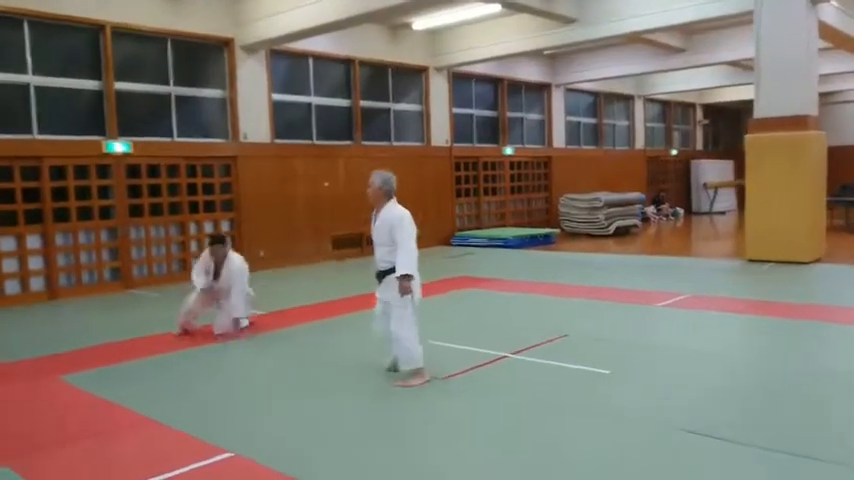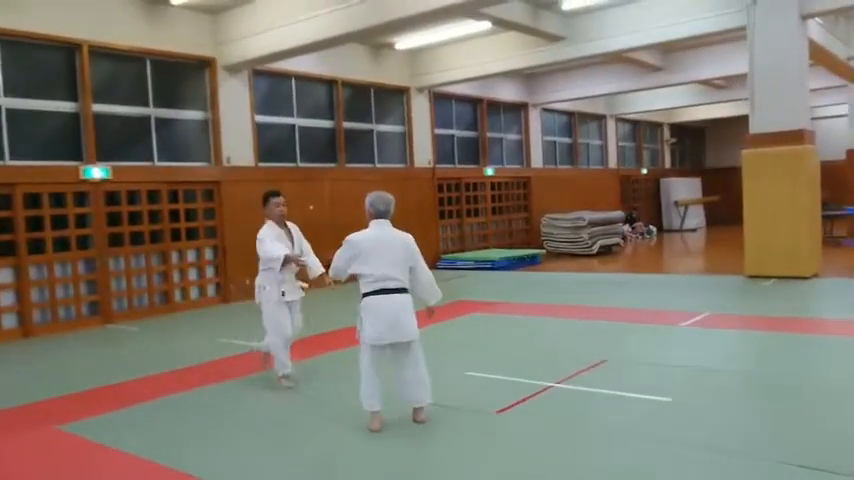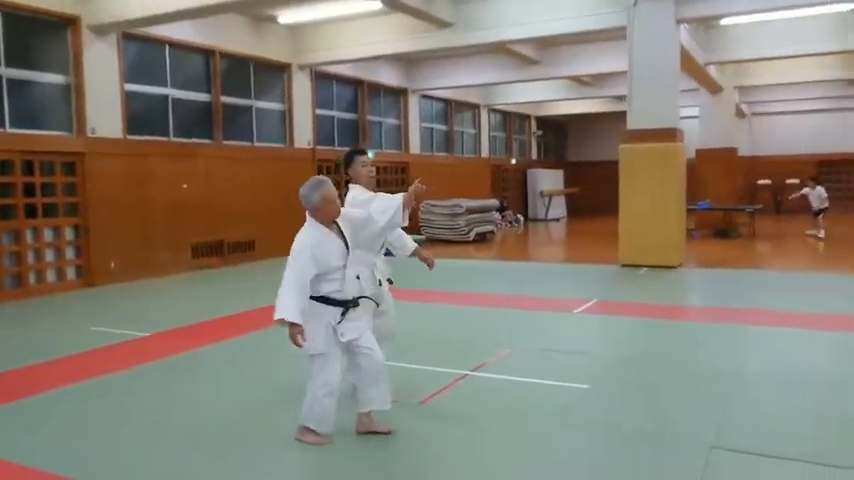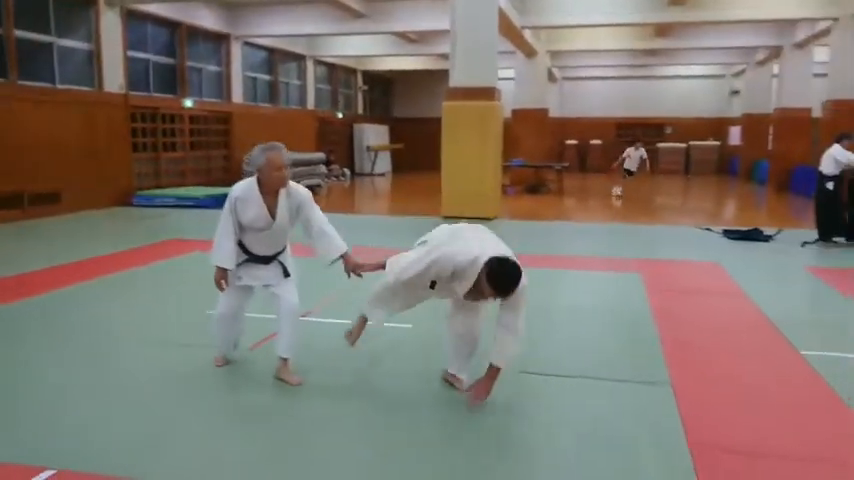
dt=1s
person 1, frame 1
left shoulder: (398, 215)
right shoulder: (378, 213)
left elbow: (407, 248)
left wrist: (405, 276)
left hip: (400, 278)
right hip: (389, 278)
left knee: (402, 325)
right knee: (385, 318)
left ankle: (418, 372)
right ankle: (401, 357)
person 1, frame 2
left shoulder: (355, 240)
right shoulder: (405, 239)
left elbow: (336, 271)
right elbow: (421, 274)
left wrist: (357, 269)
right wrist: (431, 301)
left hip: (372, 307)
right hip: (400, 305)
left knee: (369, 365)
right knee: (411, 360)
left ankle: (374, 416)
right ankle: (419, 410)
person 1, frame 3
left shoulder: (345, 219)
right shoulder: (307, 242)
left elbow: (376, 218)
right elbow: (294, 282)
left wrist: (406, 199)
right wrist: (291, 320)
left hip: (353, 310)
right hip: (324, 317)
left knee: (372, 361)
right knee: (327, 377)
left ankle: (365, 420)
right ankle: (308, 428)
person 1, frame 4
left shoulder: (297, 194)
right shoulder: (239, 194)
left elbow: (318, 226)
right elbow: (226, 231)
left wrist: (344, 256)
right wrist: (221, 266)
left hip: (277, 260)
right hip: (244, 261)
left knee: (289, 306)
right knee: (227, 310)
left ankle: (283, 366)
right ankle: (227, 351)
person 2, frame 1
left shoulder: (237, 266)
right shoulder: (207, 256)
left elbow: (238, 294)
right elbow: (197, 273)
left wrist: (237, 319)
right wrist: (206, 290)
left hip: (232, 297)
left ankle: (244, 322)
person 2, frame 2
left shoulder: (293, 229)
right shoulder: (266, 234)
left elbow: (306, 252)
right elbow: (274, 254)
left wrist: (321, 273)
right wrist: (290, 259)
left hip: (290, 286)
right hip: (271, 289)
left knee: (292, 330)
right knee: (281, 332)
left ankle: (266, 349)
right ankle: (284, 372)
person 2, frame 3
left shoulder: (371, 198)
right shoulder: (356, 199)
right elbow: (386, 208)
left wrist: (416, 250)
left hip: (375, 269)
left knee: (384, 326)
person 2, frame 4
left shoulder: (517, 284)
right shoulder: (457, 256)
left elbow: (509, 330)
right elbow: (413, 264)
left wrist: (491, 375)
right wrist: (381, 266)
left knee: (466, 325)
right knee: (393, 290)
left ankle: (454, 372)
right ankle: (363, 320)
